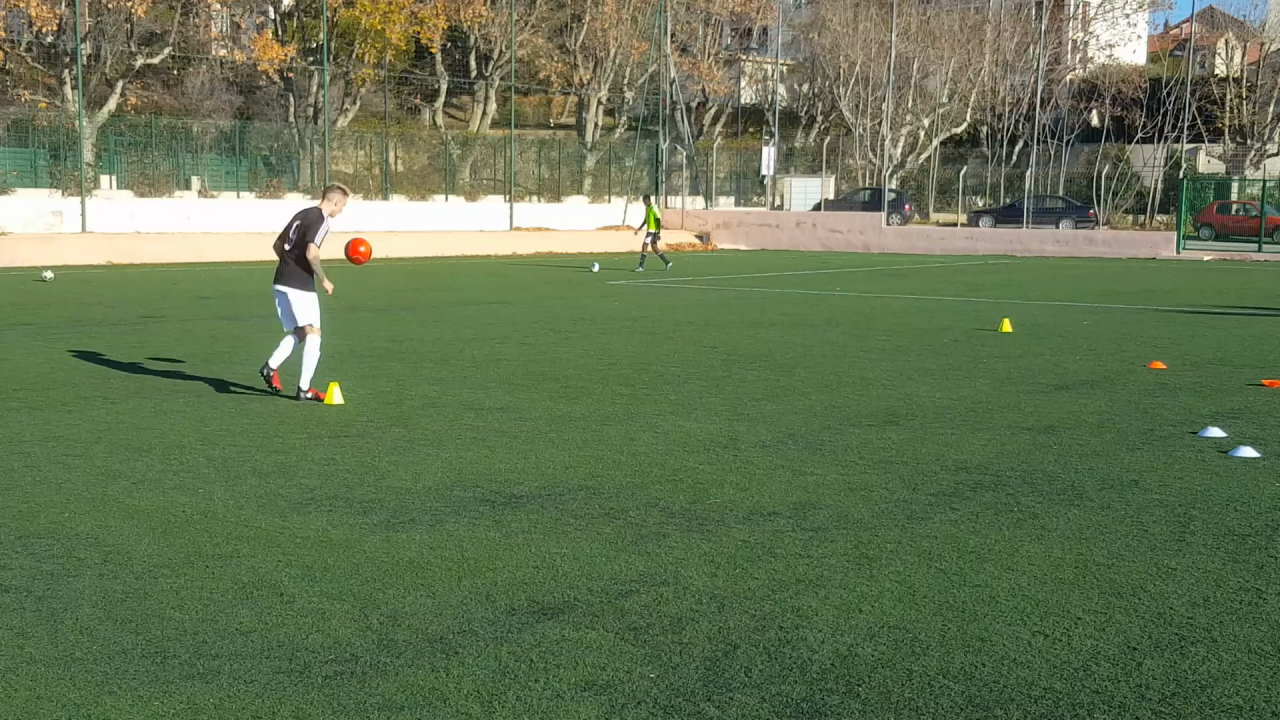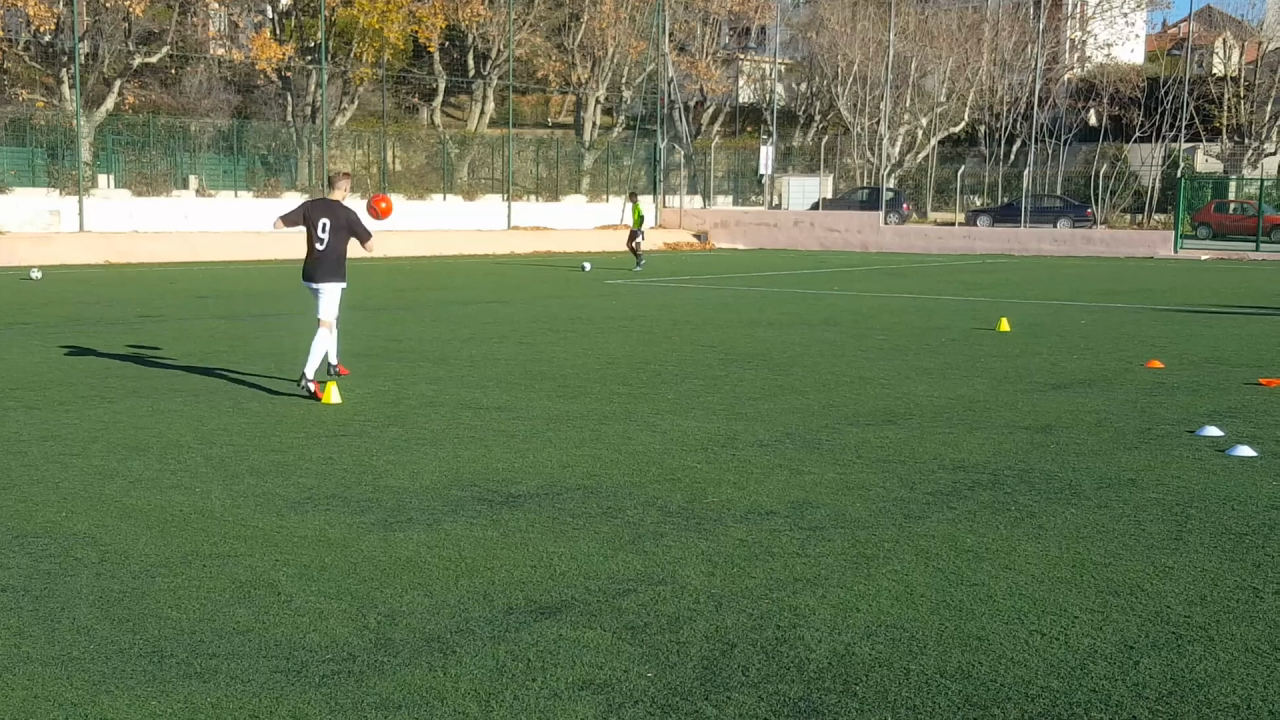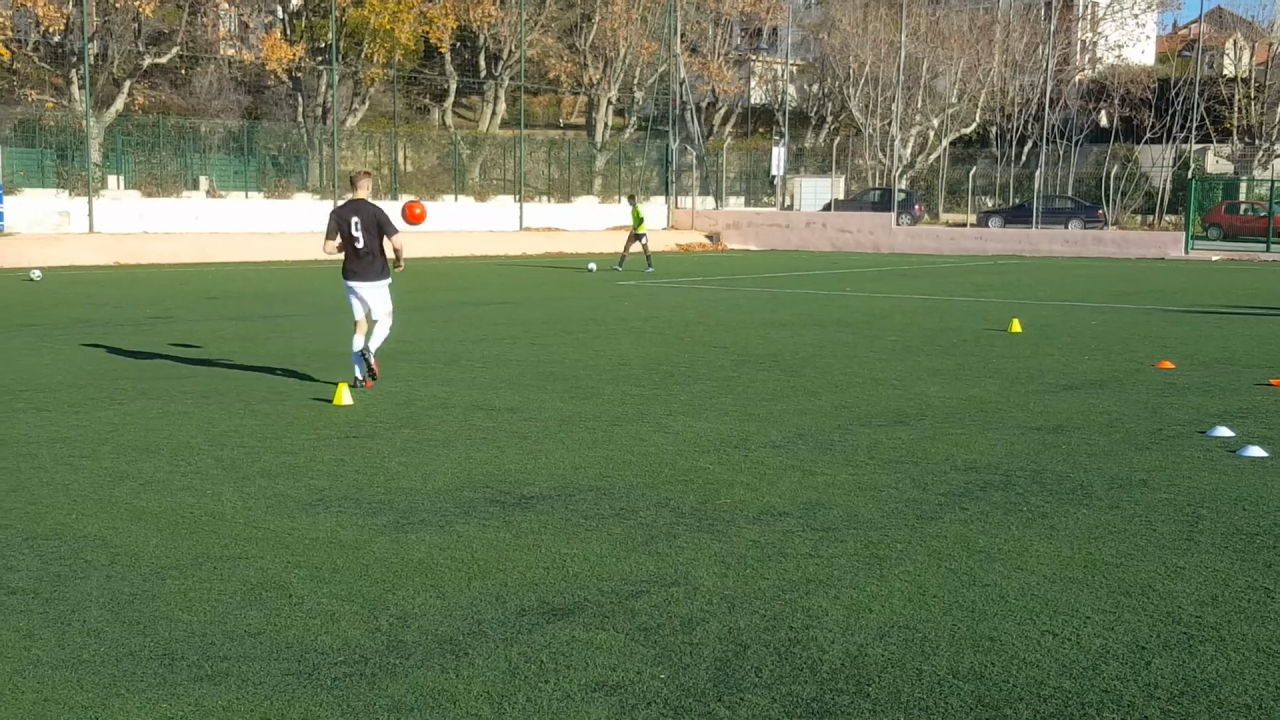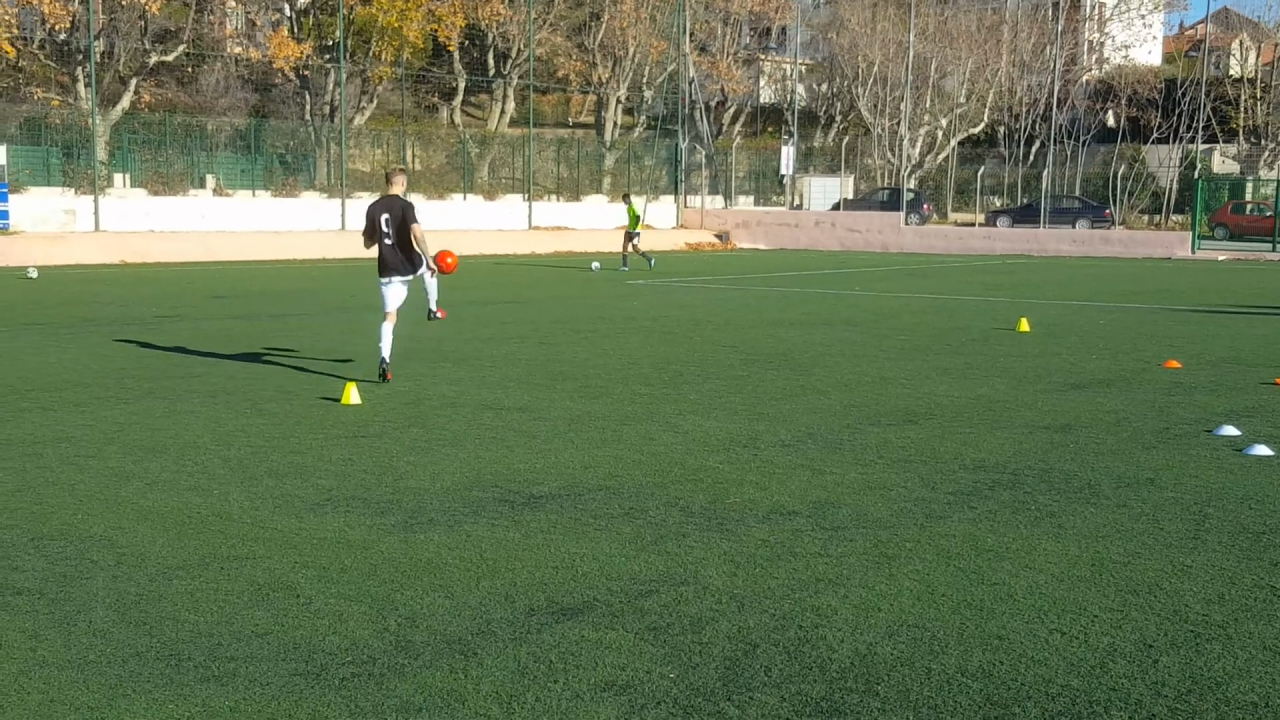
dt=0.2s
person 1, frame 1
left shoulder: (302, 215)
right shoulder: (322, 221)
left elbow: (277, 245)
right elbow: (311, 254)
right wrist: (324, 280)
left hip: (282, 282)
right hip: (299, 283)
left knee: (298, 333)
right knee: (313, 333)
left ankle: (272, 367)
right ankle: (304, 388)
person 1, frame 2
left shoulder: (309, 206)
right shoulder: (348, 215)
left elbow: (278, 224)
right elbow: (369, 246)
left wrist: (304, 222)
right wrist: (358, 234)
left hip: (310, 275)
right hip: (332, 277)
left knee: (329, 318)
right knee: (325, 327)
left ankle: (333, 363)
right ankle: (308, 377)
person 1, frame 3
left shoulder: (338, 213)
right shoulder: (376, 212)
left elbow: (328, 249)
right elbow: (396, 243)
right wrist: (400, 261)
left hip: (351, 277)
right hip: (376, 276)
left knee: (360, 325)
right knee: (385, 321)
left ankle: (359, 376)
right ankle: (369, 351)
person 1, frame 4
left shoulder: (373, 208)
right shoulder: (405, 205)
left elbow: (368, 243)
right elbow: (416, 233)
right wrist: (430, 260)
left hip: (387, 272)
right hip: (409, 266)
left knee: (390, 317)
right knee: (427, 268)
left ankle: (385, 359)
right ankle: (433, 309)
